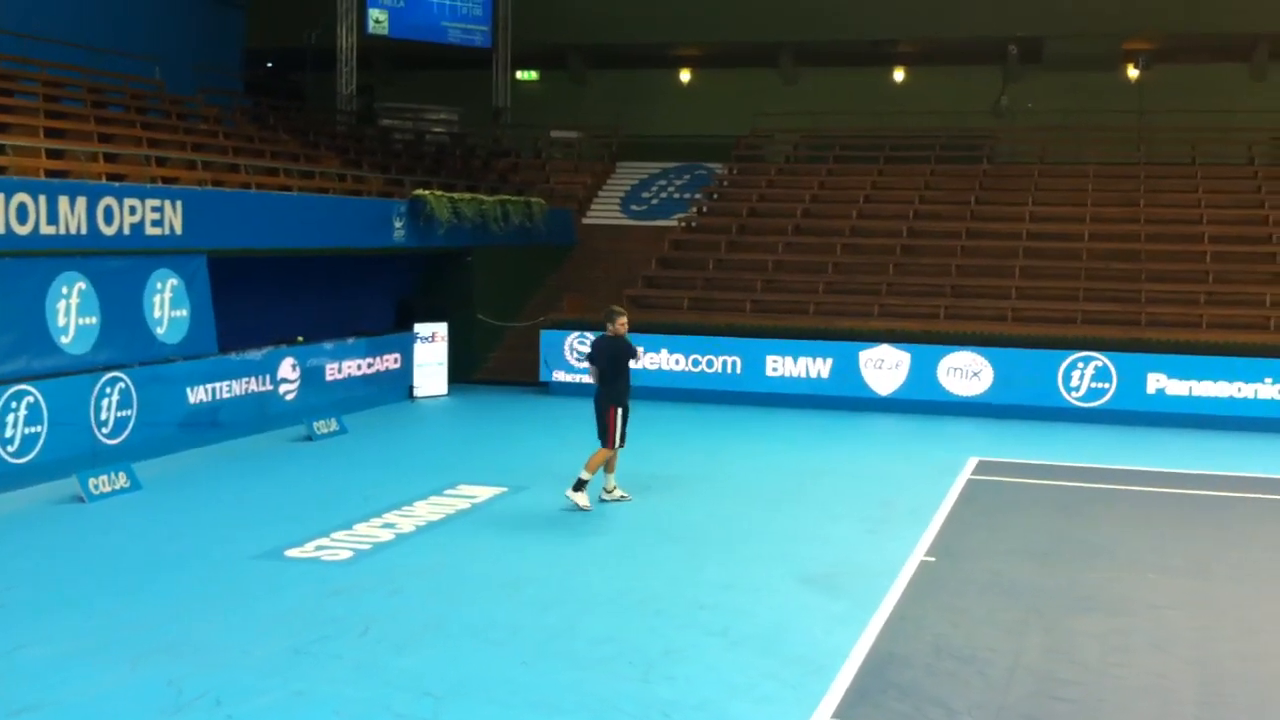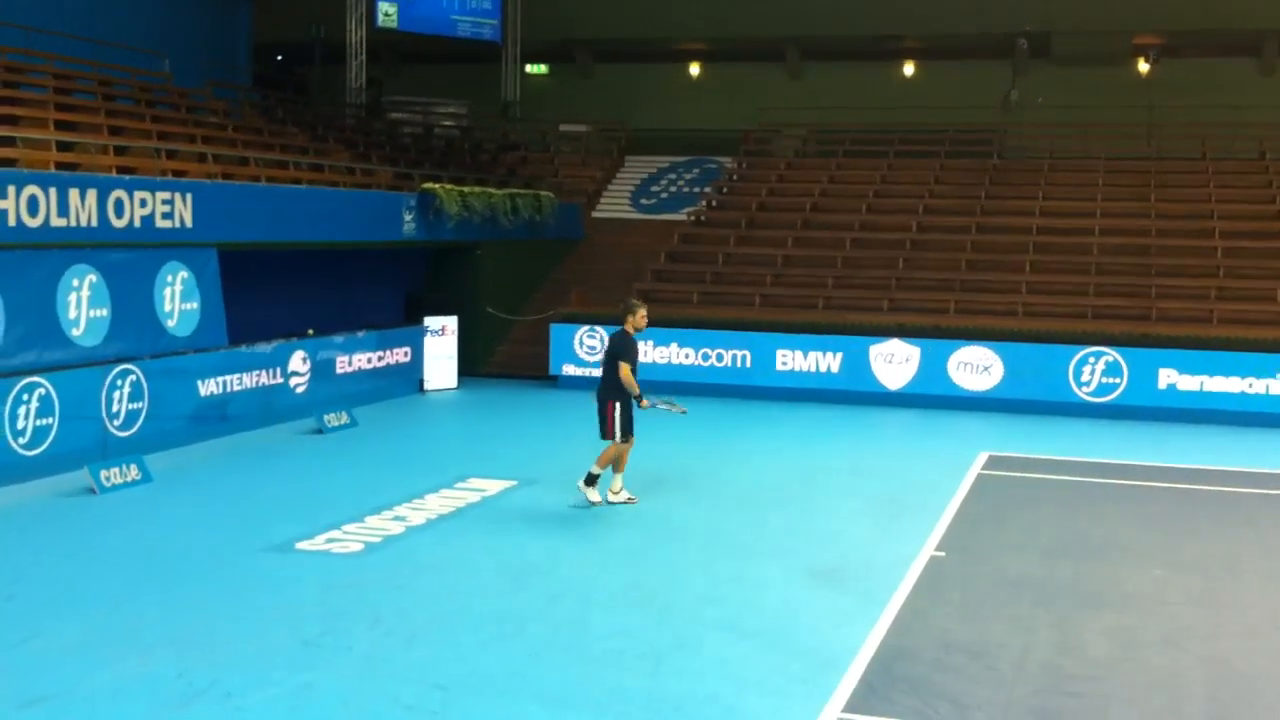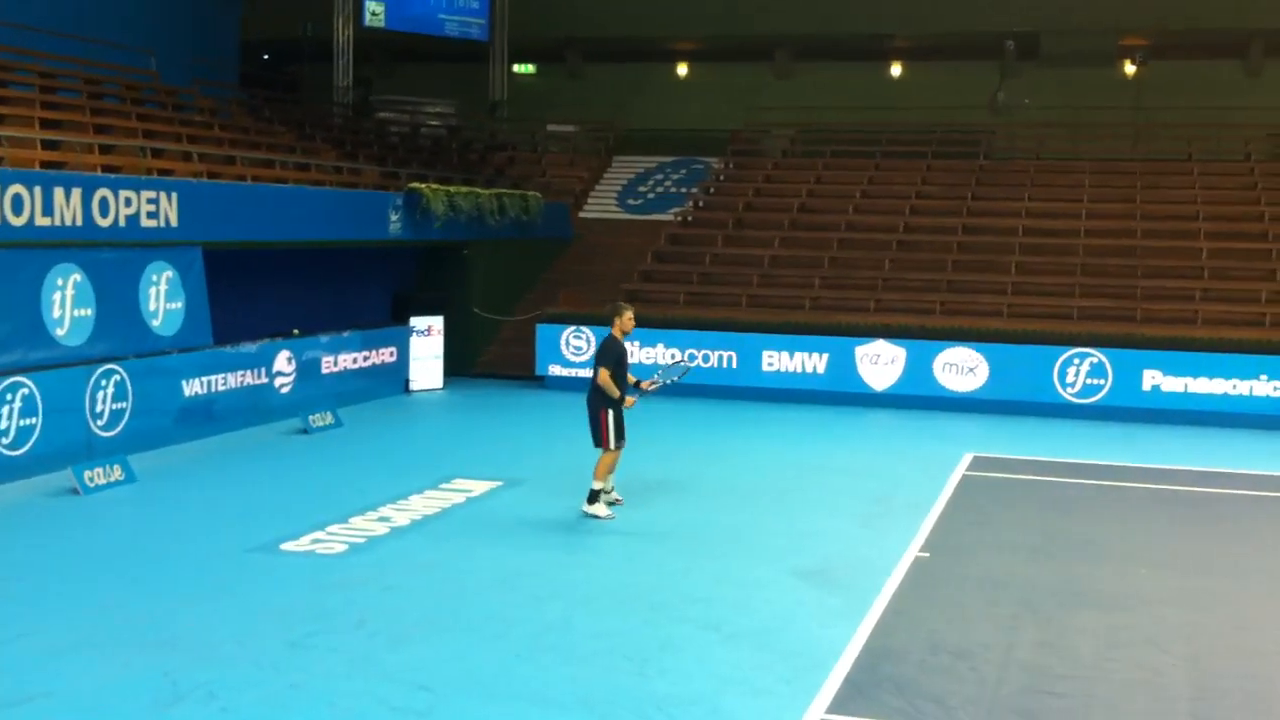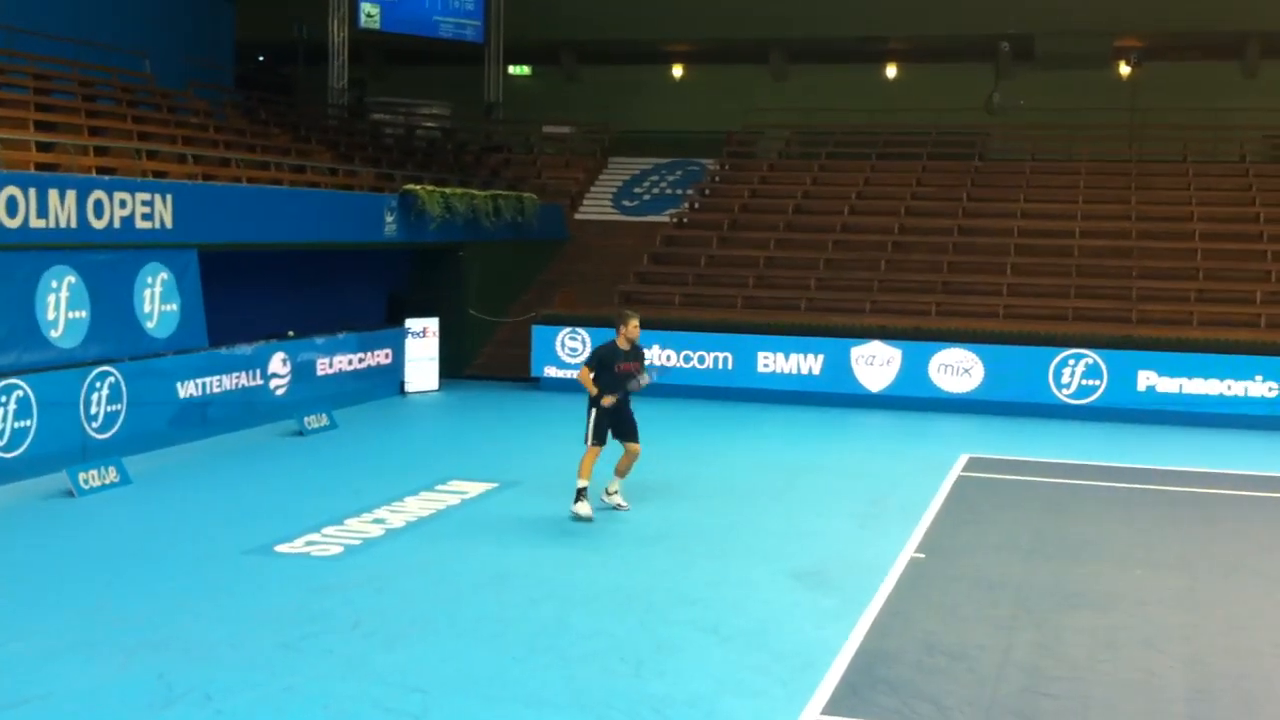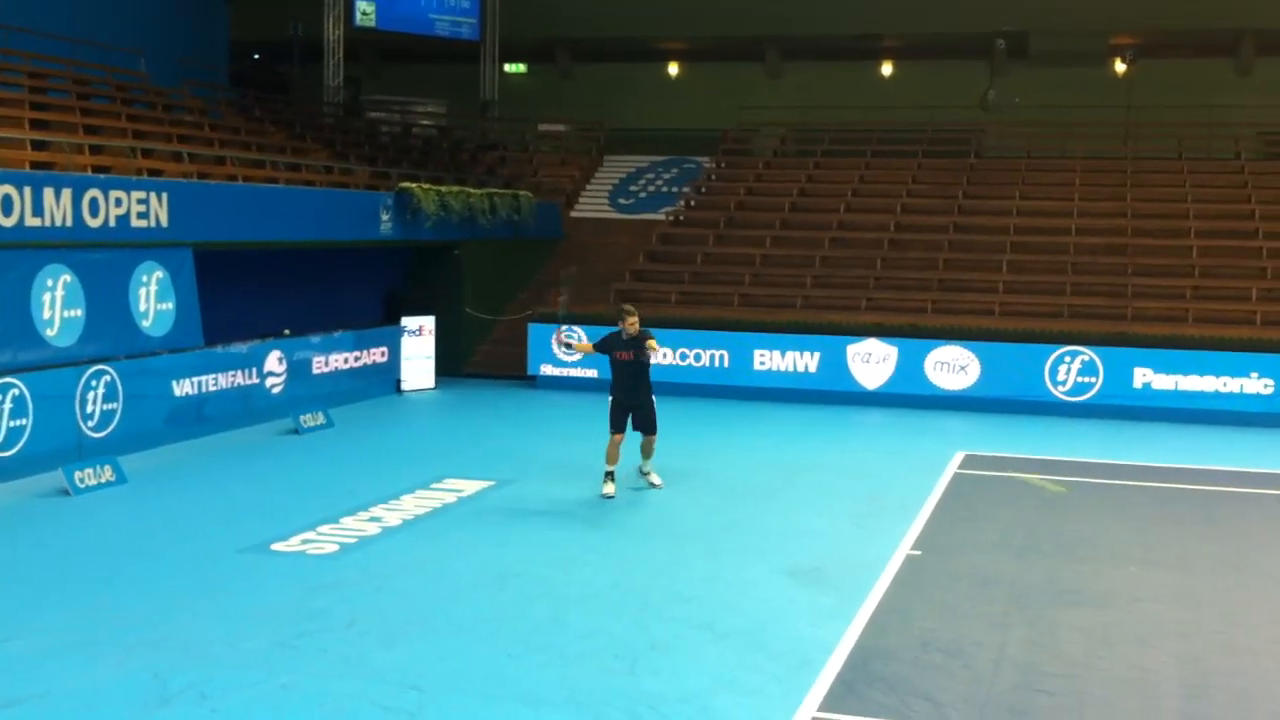
dt=0.5s
person 1, frame 1
left shoulder: (597, 343)
right shoulder: (620, 344)
left elbow: (593, 371)
right elbow: (635, 355)
left hip: (604, 398)
right hip: (614, 402)
left knee: (613, 446)
right knee: (609, 448)
left ankle: (609, 489)
right ankle: (577, 489)
person 1, frame 2
left shoulder: (618, 337)
right shoulder: (627, 342)
left elbow: (609, 366)
right elbow: (625, 373)
right wrist: (639, 397)
left hip: (619, 399)
right hip: (613, 399)
left knee: (627, 442)
right knee: (620, 444)
left ankle: (616, 491)
right ankle: (589, 482)
person 1, frame 3
left shoulder: (619, 344)
right shoulder: (609, 346)
right elbow: (602, 378)
left wrist: (638, 384)
right wrist: (621, 398)
left hip: (611, 405)
right hip: (602, 405)
left knee: (616, 447)
right knee: (611, 451)
left ankle: (607, 490)
right ankle: (592, 501)
person 1, frame 4
left shoulder: (637, 351)
right shoulder: (604, 351)
left elbow: (643, 374)
right elbow: (583, 373)
left wrist: (641, 380)
right wrist: (598, 396)
left hip: (623, 408)
right hip: (600, 407)
left knee: (633, 451)
right knee: (594, 449)
left ankle: (612, 492)
right ankle: (581, 500)
person 1, frame 5
left shoulder: (643, 335)
right shoulder: (612, 340)
left elbow: (652, 344)
right elbow: (589, 348)
left wrist: (652, 349)
right wrist: (567, 344)
left hip: (643, 396)
right hip: (619, 397)
left knee: (650, 437)
right knee: (616, 438)
left ankle: (646, 470)
right ankle: (609, 479)
